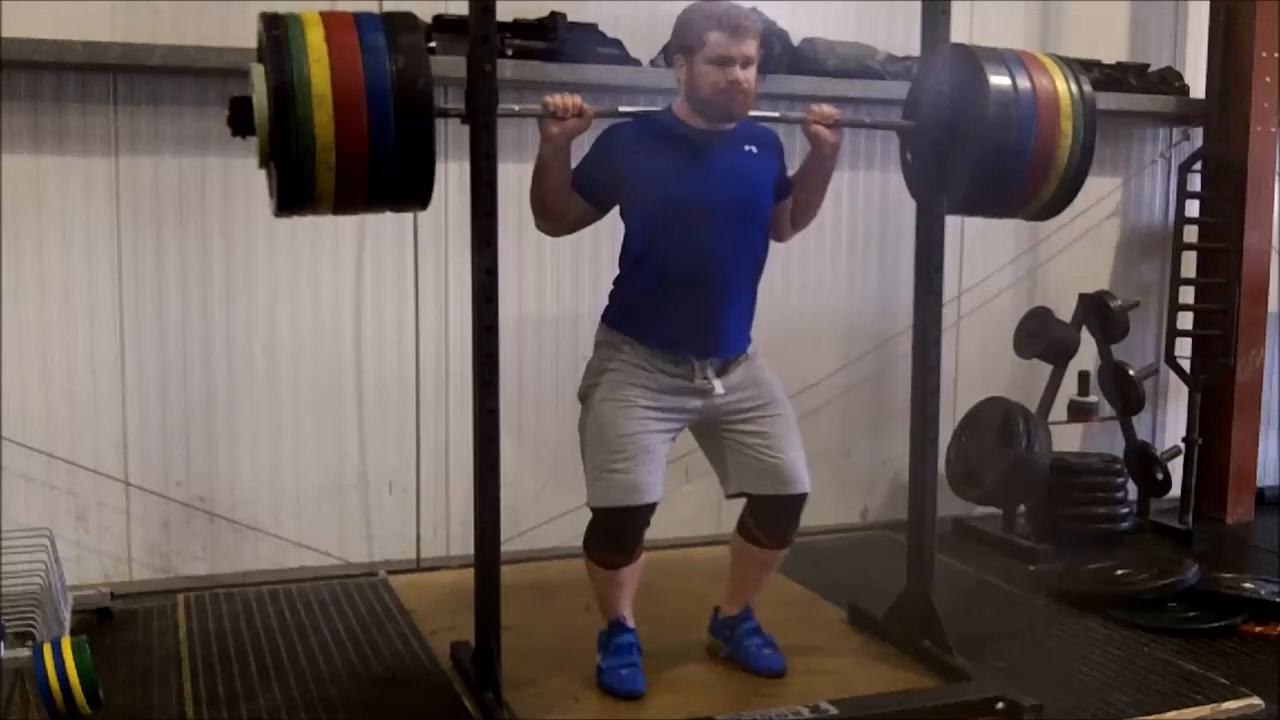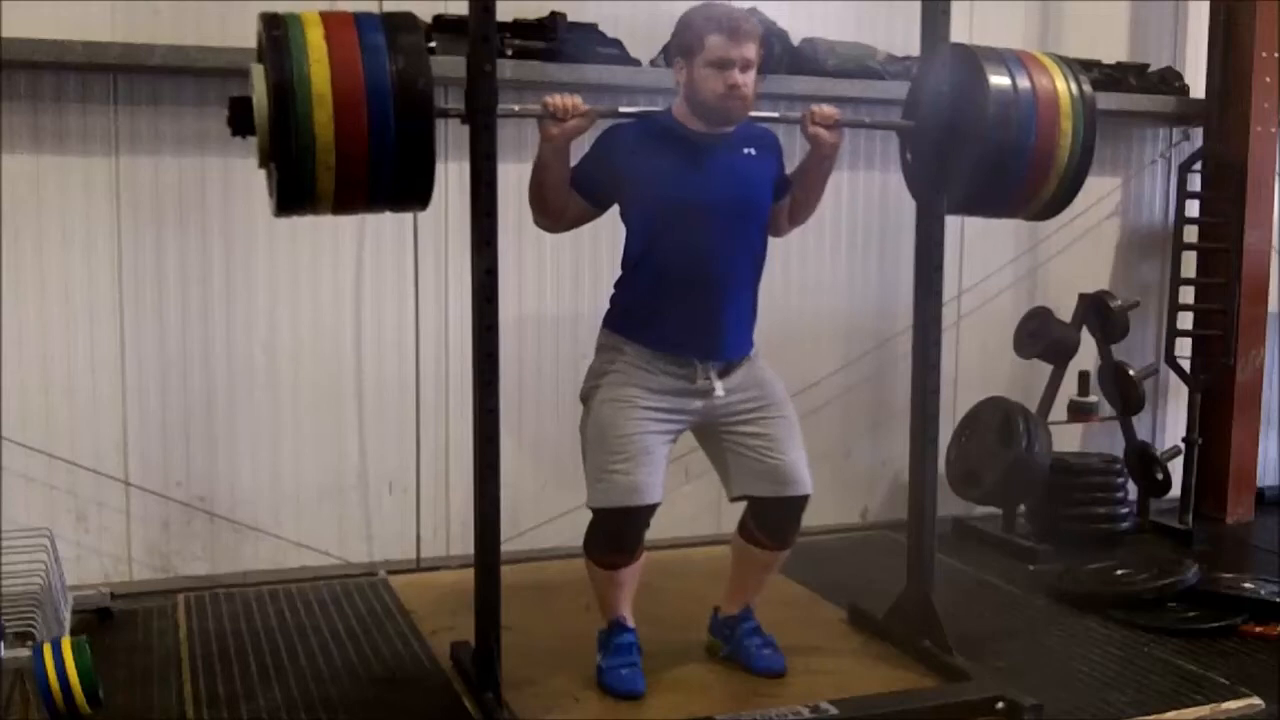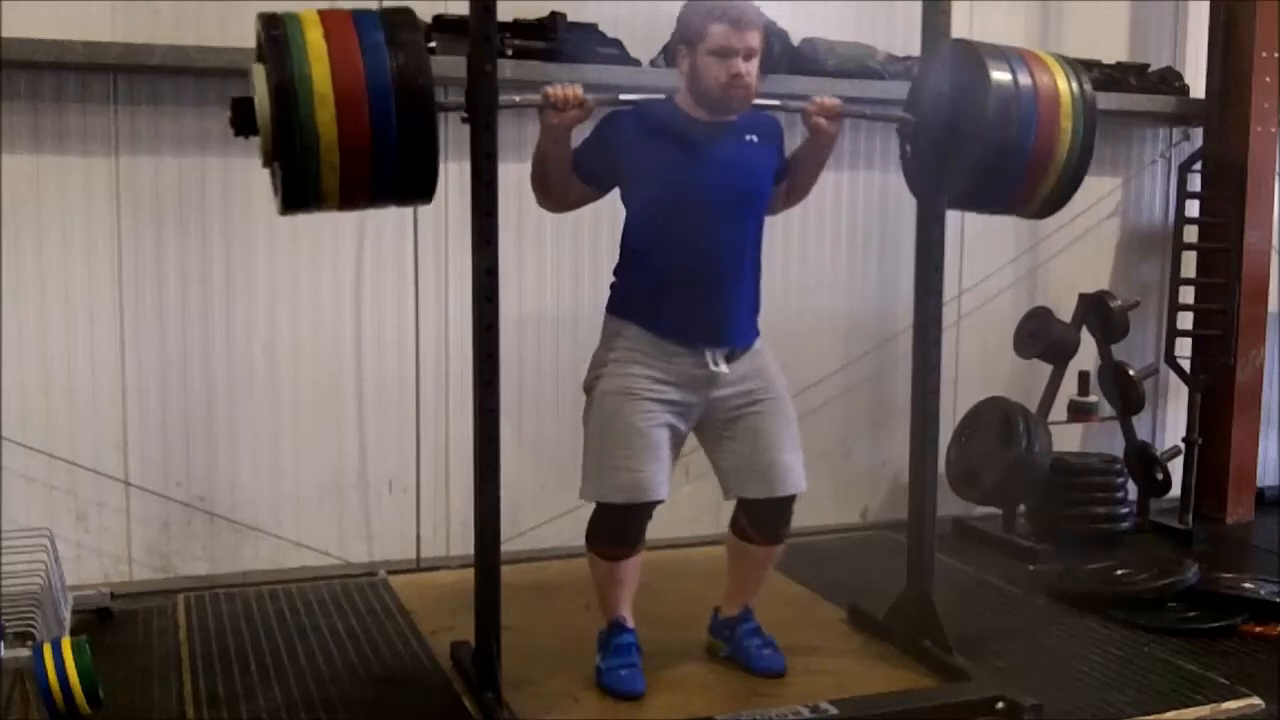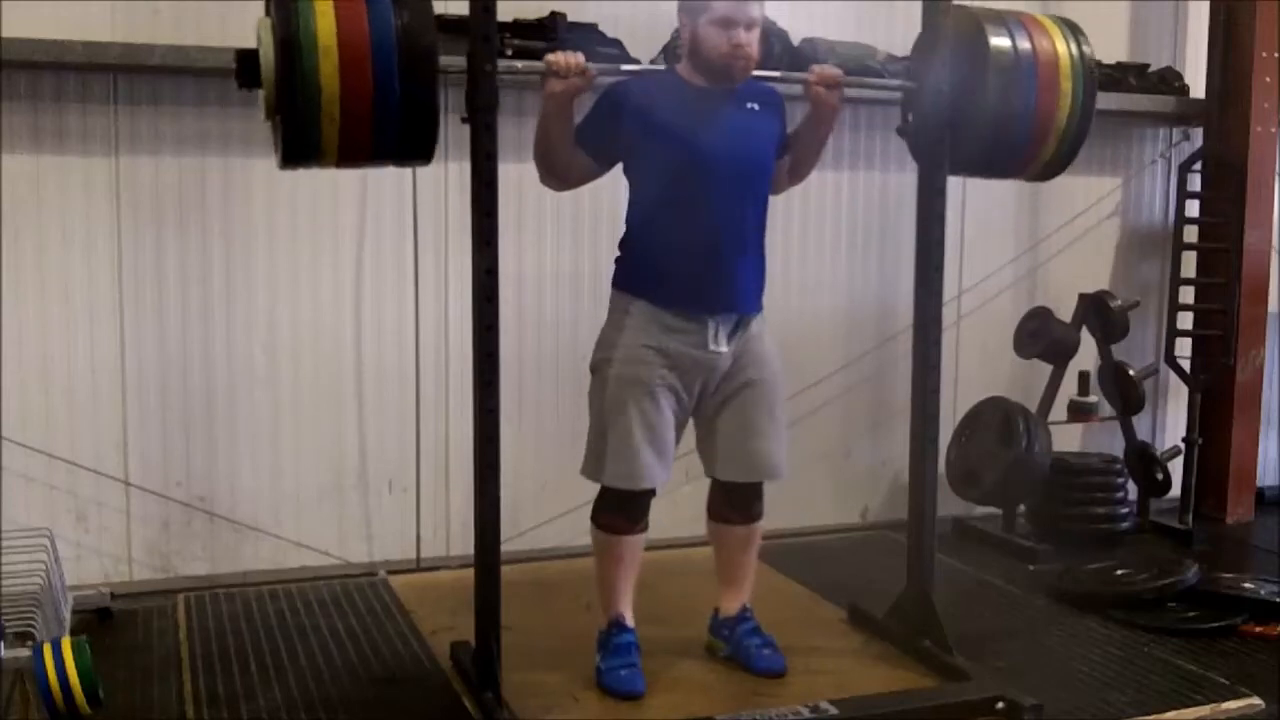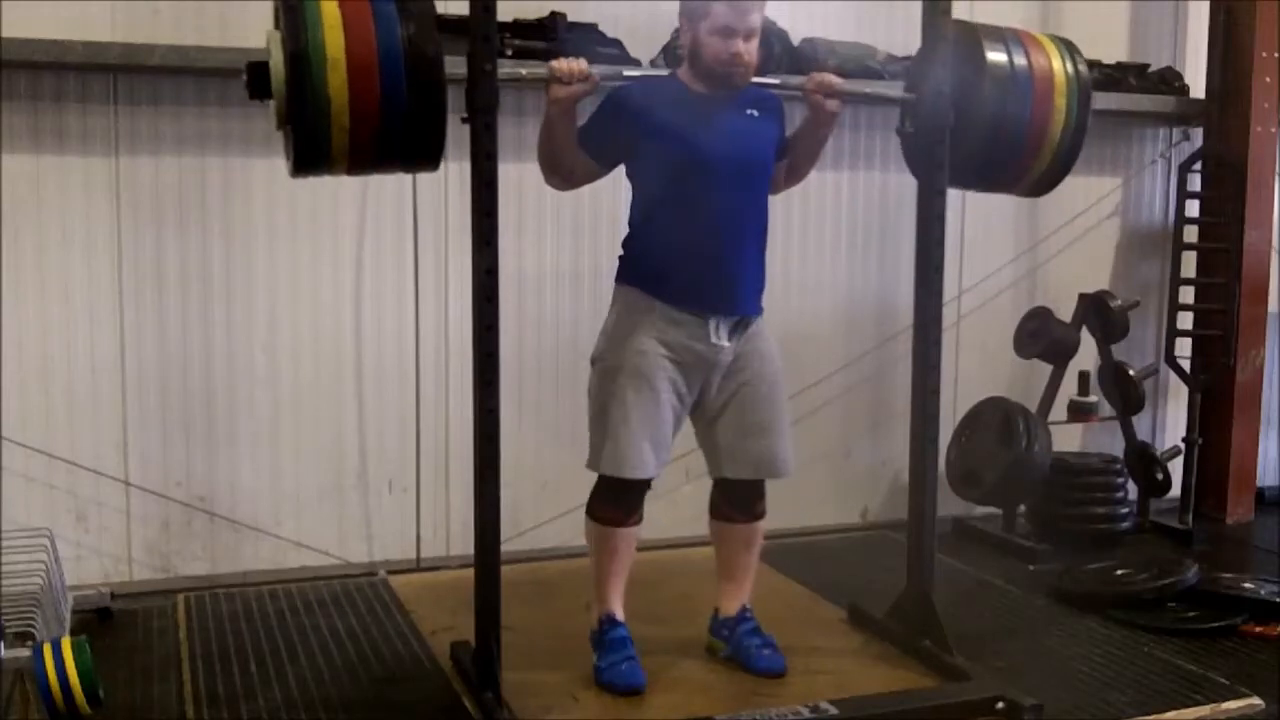
dt=0.3s
person 1, frame 1
left shoulder: (763, 145)
right shoulder: (631, 143)
left elbow: (785, 223)
right elbow: (554, 221)
left wrist: (823, 156)
right wrist: (555, 146)
left hip: (734, 363)
right hip: (638, 362)
left knee: (785, 495)
right knee: (623, 510)
left ankle: (733, 619)
right ankle: (618, 633)
person 1, frame 2
left shoulder: (762, 147)
right shoulder: (631, 145)
left elbow: (781, 218)
right elbow: (553, 217)
left wrist: (822, 154)
right wrist: (554, 145)
left hip: (737, 366)
right hip: (639, 365)
left knee: (788, 498)
right knee: (624, 512)
left ankle: (733, 619)
right ankle: (618, 633)
person 1, frame 3
left shoulder: (763, 131)
right shoulder: (634, 128)
right elbow: (556, 198)
left wrist: (820, 142)
right wrist: (554, 134)
left hip: (741, 351)
right hip: (644, 350)
left knee: (773, 496)
right knee: (627, 502)
left ankle: (733, 620)
right ankle: (619, 633)
person 1, frame 4
left shoulder: (764, 103)
right shoulder: (638, 98)
right elbow: (559, 173)
left wrist: (823, 112)
right wrist: (556, 101)
left hip: (741, 327)
right hip: (649, 323)
left knee: (744, 482)
right knee: (629, 485)
left ankle: (732, 618)
right ankle: (618, 632)
person 1, frame 5
left shoulder: (764, 107)
right shoulder: (639, 103)
right elbow: (563, 174)
left wrist: (822, 118)
right wrist: (559, 107)
left hip: (742, 324)
right hip: (652, 318)
left knee: (745, 477)
right knee: (624, 476)
left ankle: (732, 618)
right ankle: (610, 628)
